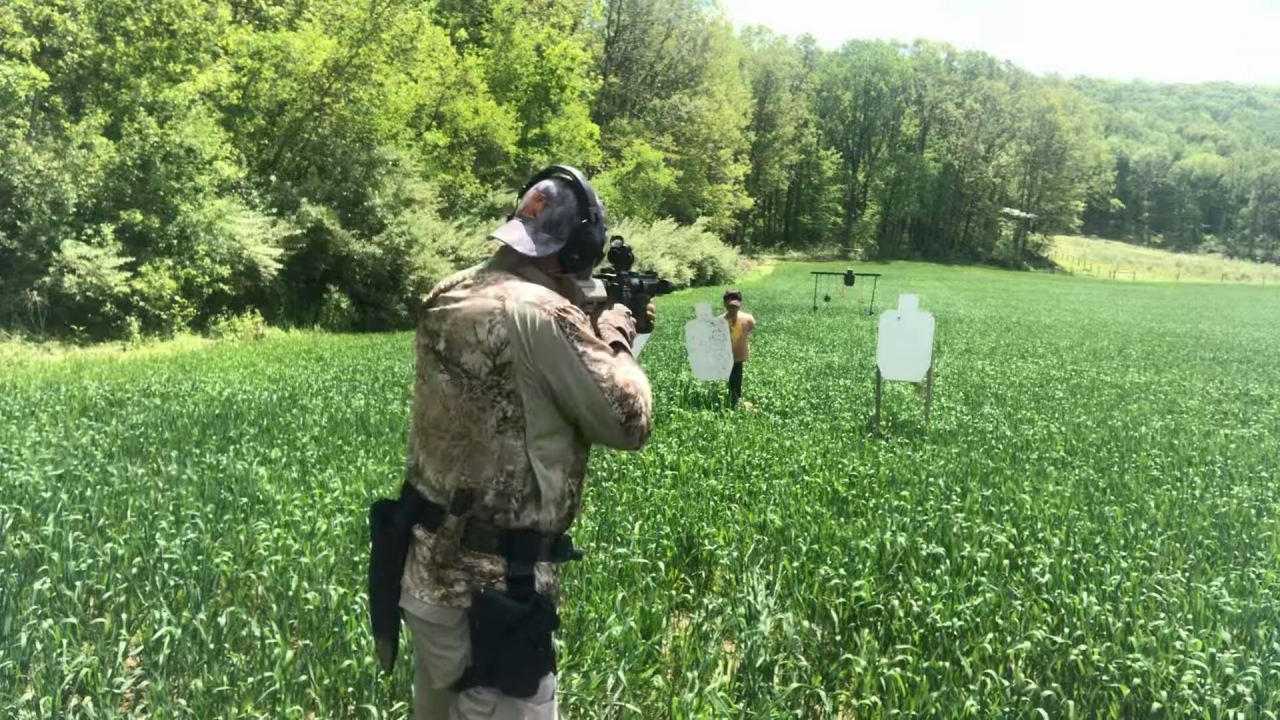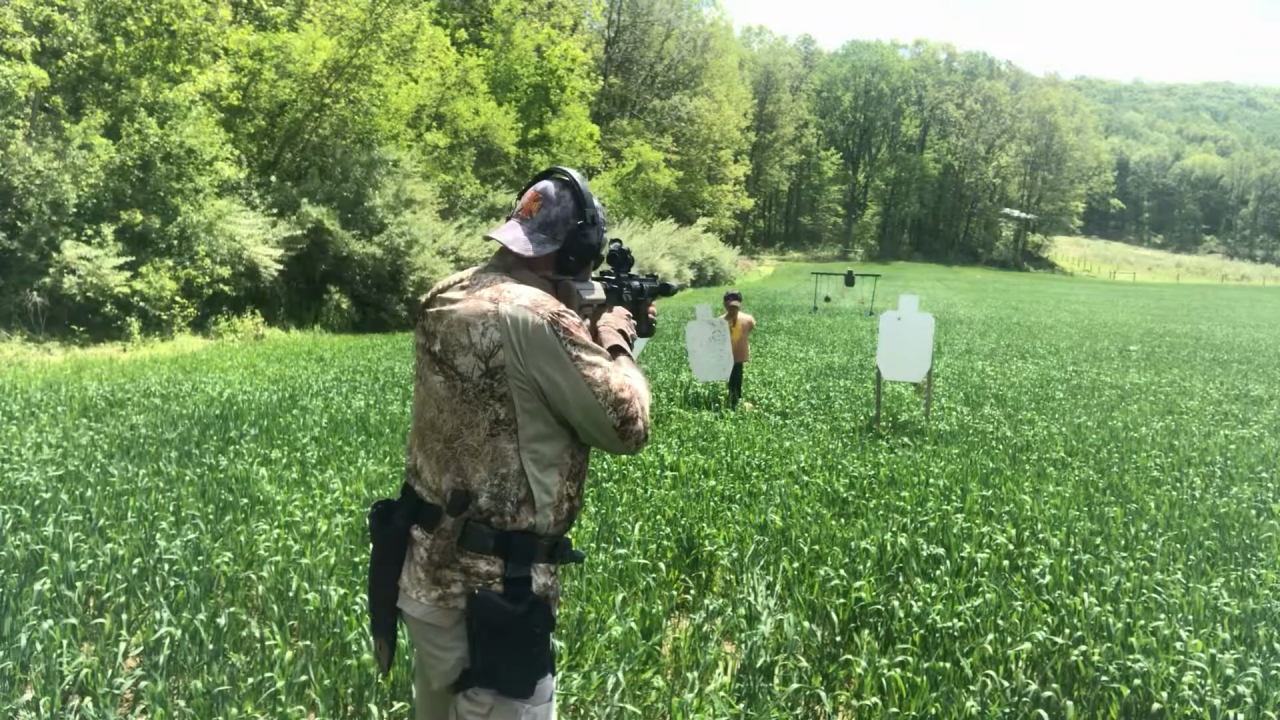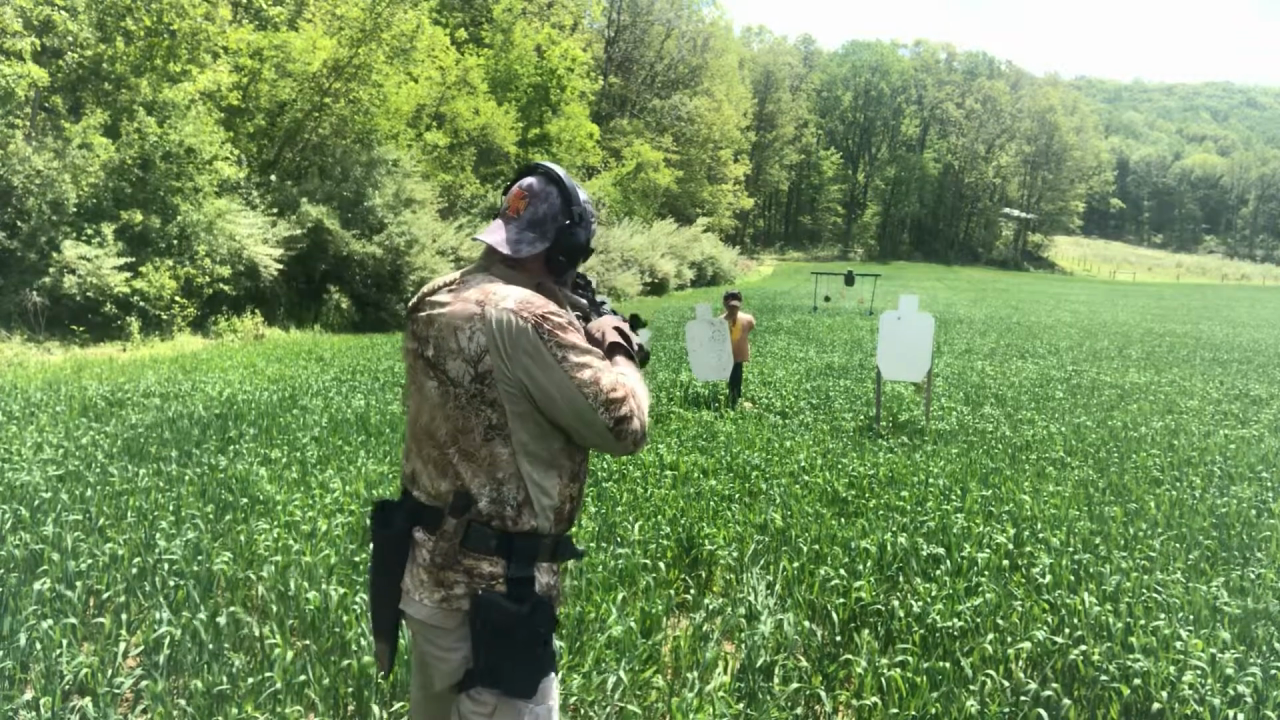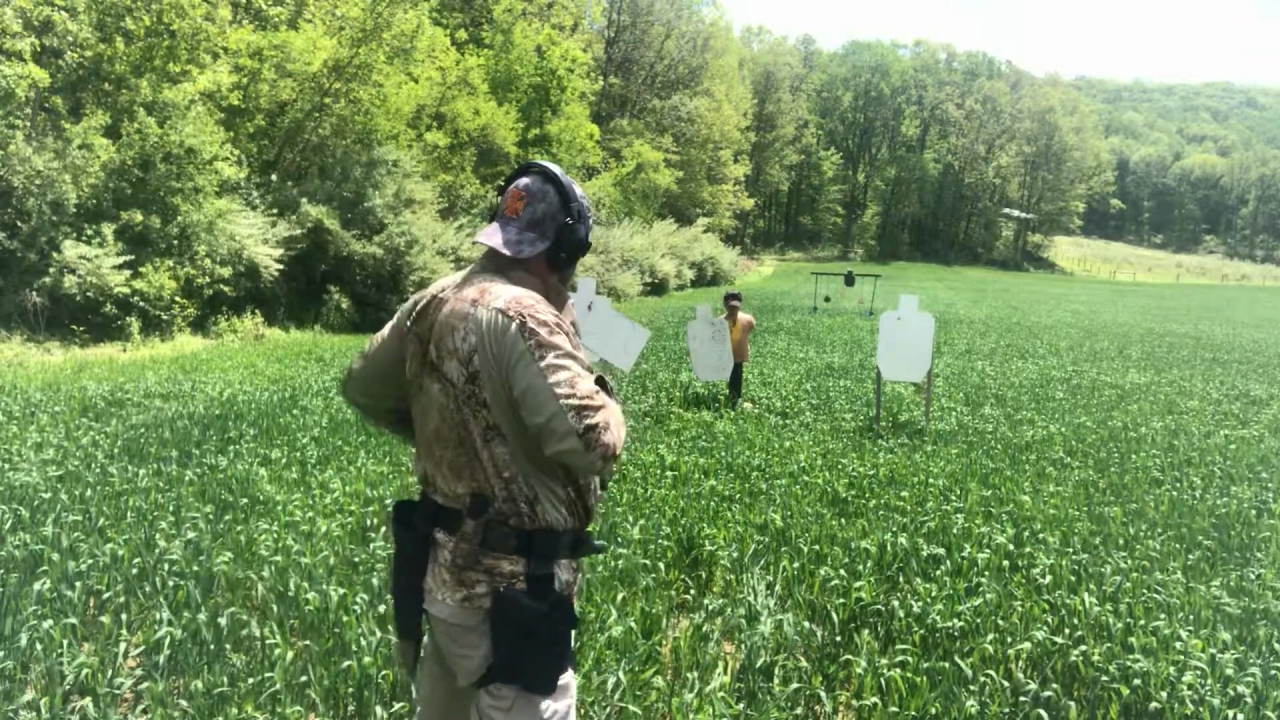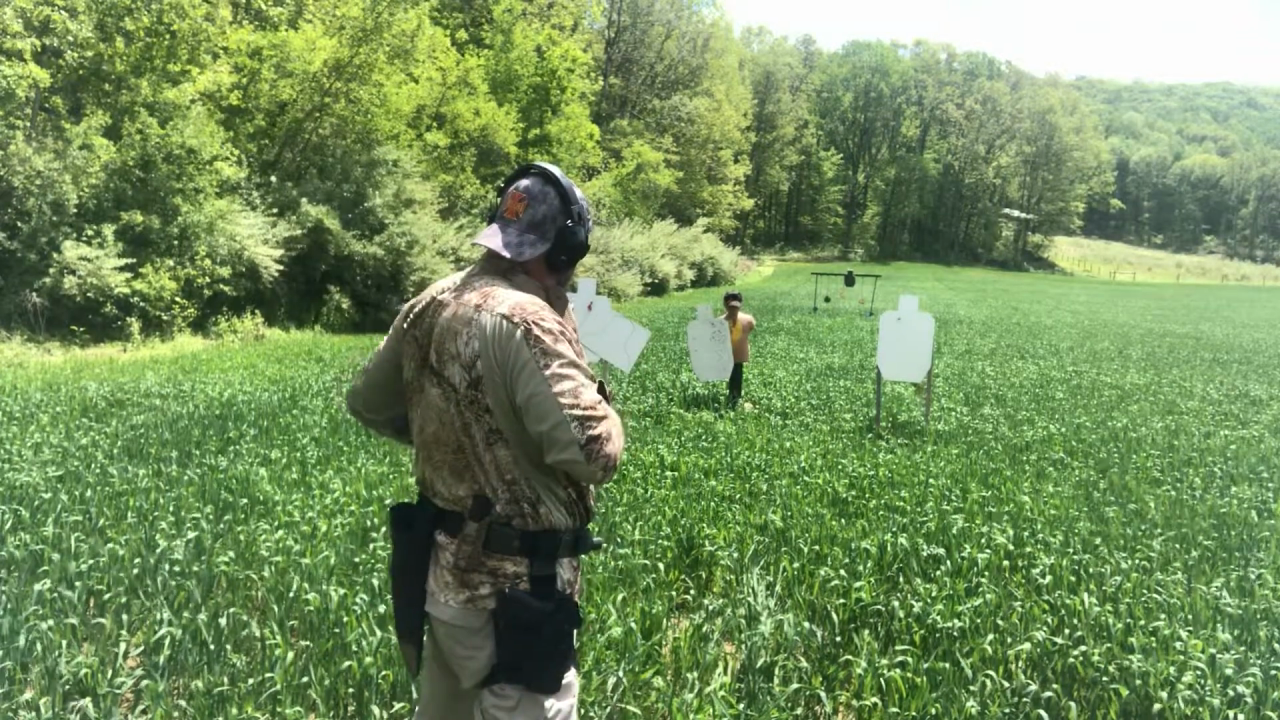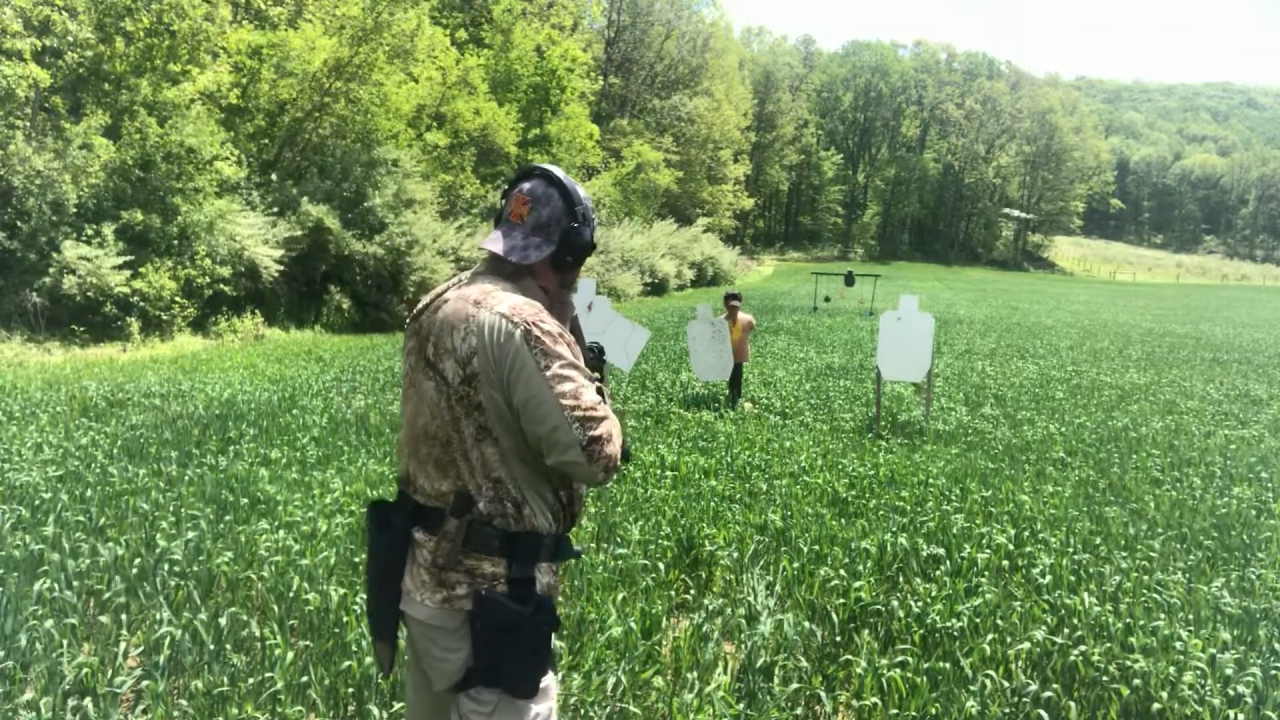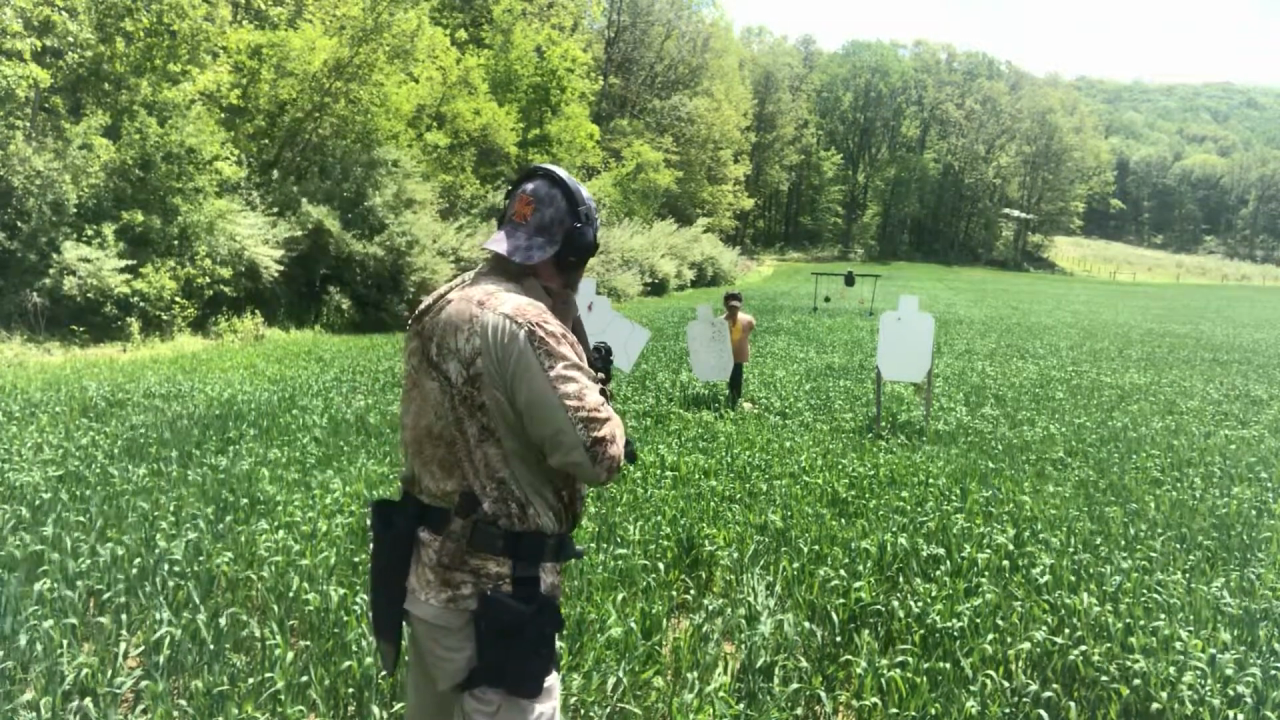
dt=0.7s
person 1, frame 1
left shoulder: (446, 299)
right shoulder: (542, 316)
right elbow: (627, 422)
left wrist: (595, 324)
right wrist: (615, 333)
left hip: (426, 570)
right hip: (492, 585)
person 1, frame 2
left shoulder: (444, 299)
right shoulder: (537, 319)
right elbow: (626, 426)
left wrist: (589, 333)
right wrist: (615, 339)
left hip: (426, 569)
right hip: (492, 586)
person 1, frame 3
left shoulder: (433, 302)
right shoulder: (528, 321)
right elbow: (623, 426)
left wrist: (581, 342)
right wrist: (615, 350)
left hip: (427, 568)
right hip: (492, 584)
person 1, frame 4
left shoulder: (432, 302)
right shoulder: (522, 319)
left elbow: (363, 386)
right elbow: (589, 443)
right wrist: (602, 398)
left hip: (443, 566)
right hip: (511, 581)
person 1, frame 5
left shoulder: (429, 306)
right shoulder: (525, 323)
left elbow: (368, 403)
right elbow: (590, 452)
right wrist: (600, 406)
left hip: (445, 567)
right hip: (513, 583)
person 1, frame 6
left shoulder: (436, 305)
right shoulder: (522, 326)
right elbow: (592, 454)
right wrist: (596, 402)
left hip: (426, 569)
right hip: (489, 585)
person 1, frame 7
left shoulder: (437, 306)
right shoulder: (527, 326)
right elbow: (595, 454)
right wrist: (597, 399)
left hip: (428, 568)
right hip: (493, 586)
